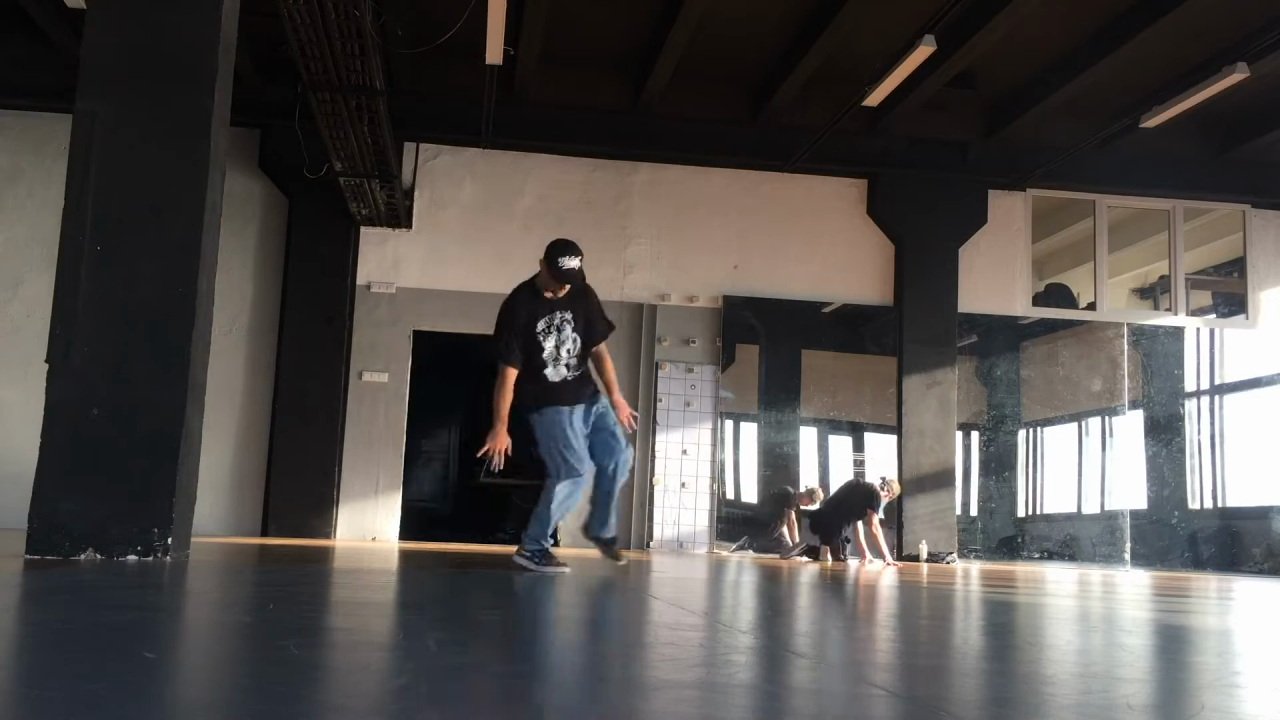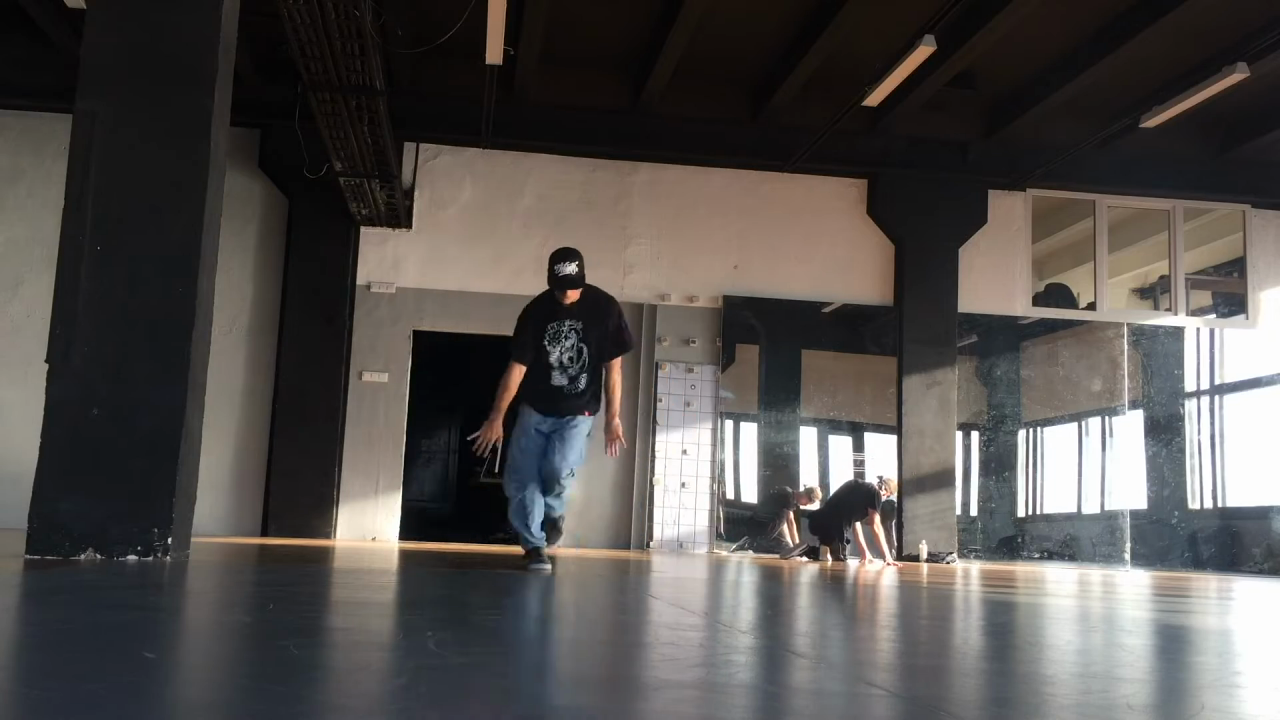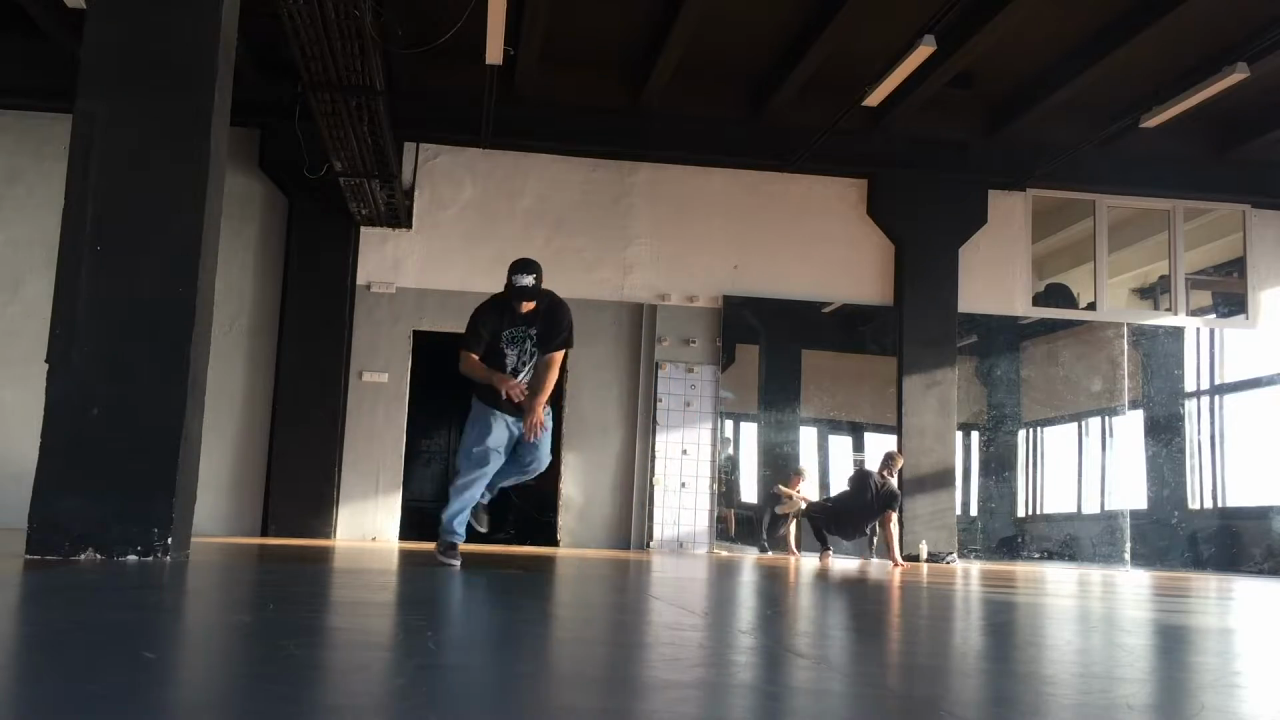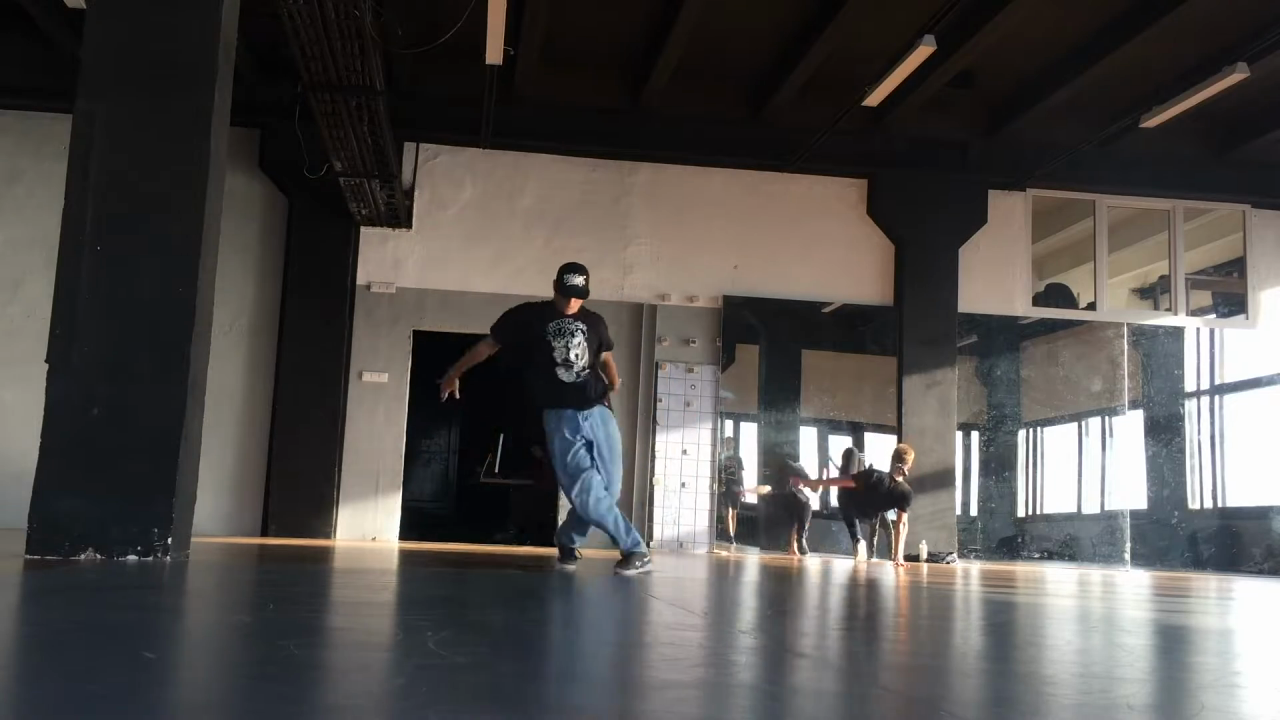
dt=0.7s
person 1, frame 1
left shoulder: (584, 297)
right shoulder: (518, 307)
left elbow: (598, 349)
right elbow: (508, 373)
left wrist: (615, 397)
right wrist: (499, 429)
left hip: (589, 398)
right hip: (547, 405)
left knee: (618, 457)
right knee: (573, 471)
left ankle: (599, 528)
right ankle: (532, 547)
person 1, frame 2
left shoulder: (605, 309)
right shoulder: (535, 312)
left elbow: (613, 367)
right elbow: (516, 368)
left wrist: (613, 418)
right wrist: (495, 419)
left hip: (577, 412)
right hip: (535, 409)
left knee: (555, 471)
right knee: (519, 478)
left ankle: (553, 510)
right ankle: (533, 544)
person 1, frame 3
left shoulder: (556, 311)
right shoulder: (489, 312)
left elbow: (553, 364)
right elbow: (467, 362)
left wrist: (539, 405)
right wrist: (500, 381)
left hip: (532, 404)
right hip: (491, 405)
left knee: (537, 460)
right knee: (481, 464)
left ankle: (482, 493)
right ankle: (449, 536)
person 1, frame 4
left shoulder: (594, 321)
right shoulder: (528, 315)
right elbow: (489, 345)
left wrist: (613, 379)
right wrist: (455, 373)
left hip: (597, 412)
right hip: (561, 414)
left knee: (608, 487)
right knee: (585, 486)
left ankle: (568, 539)
right ankle: (632, 548)
